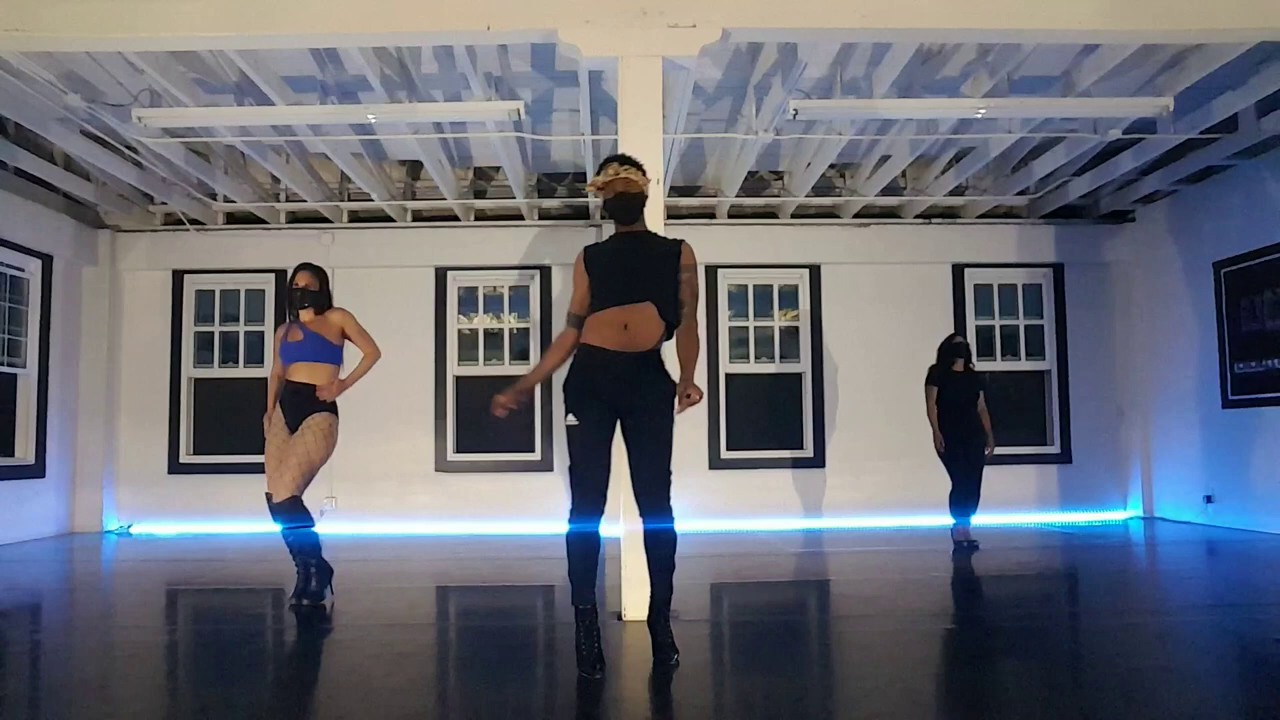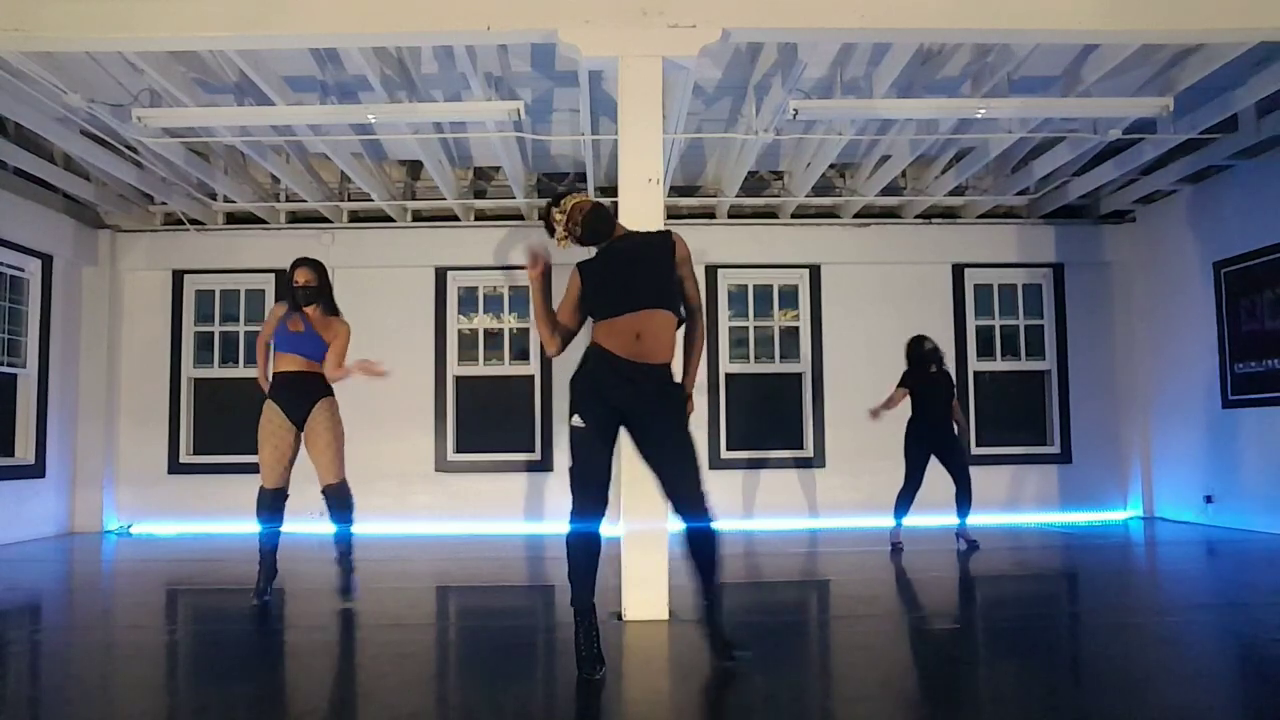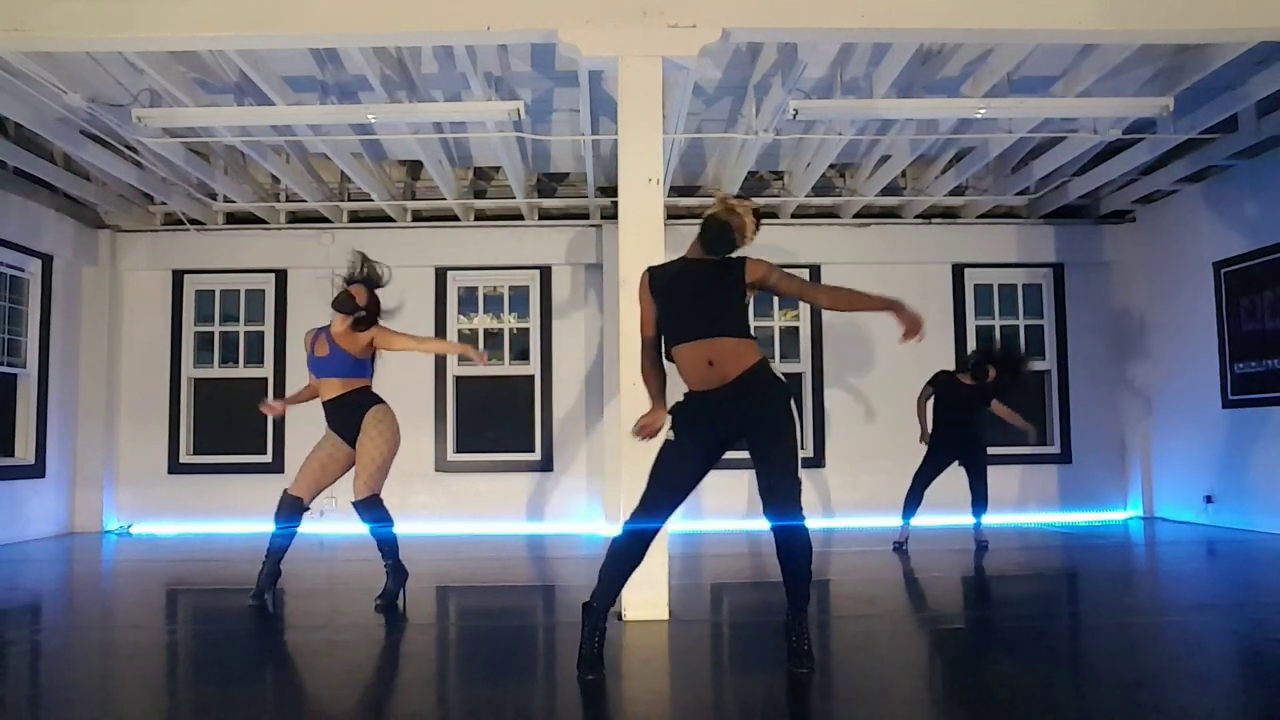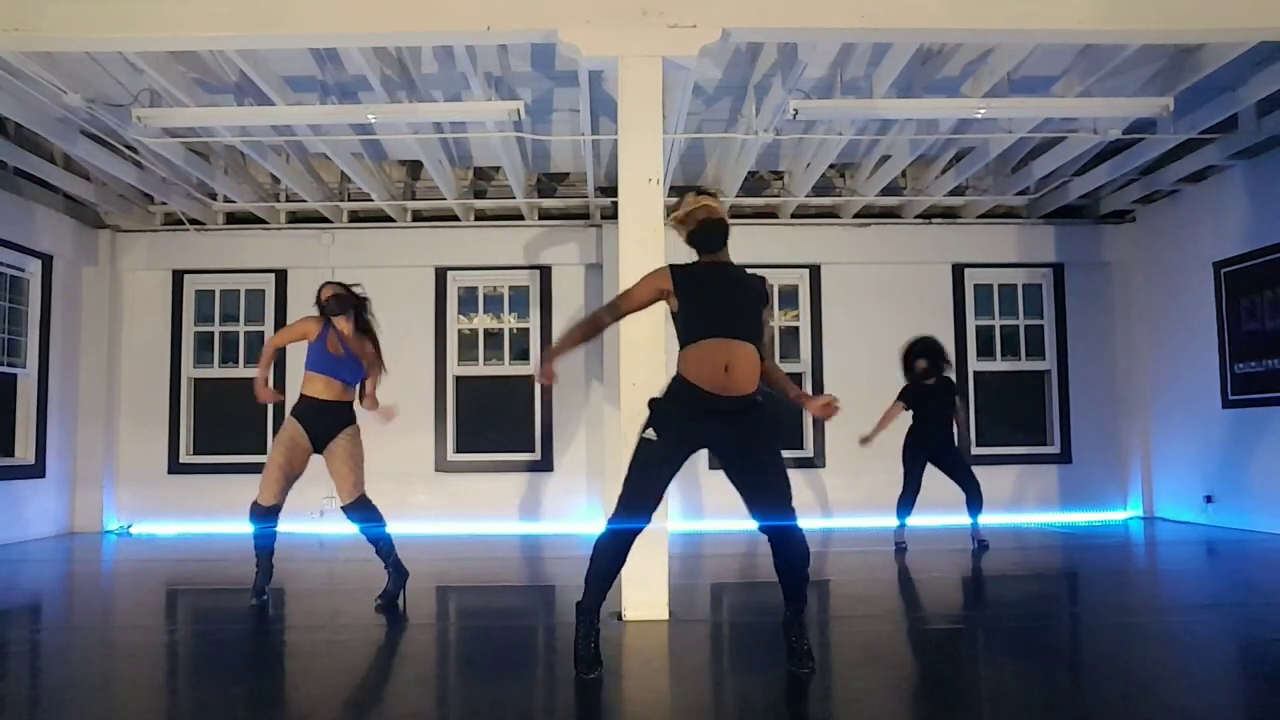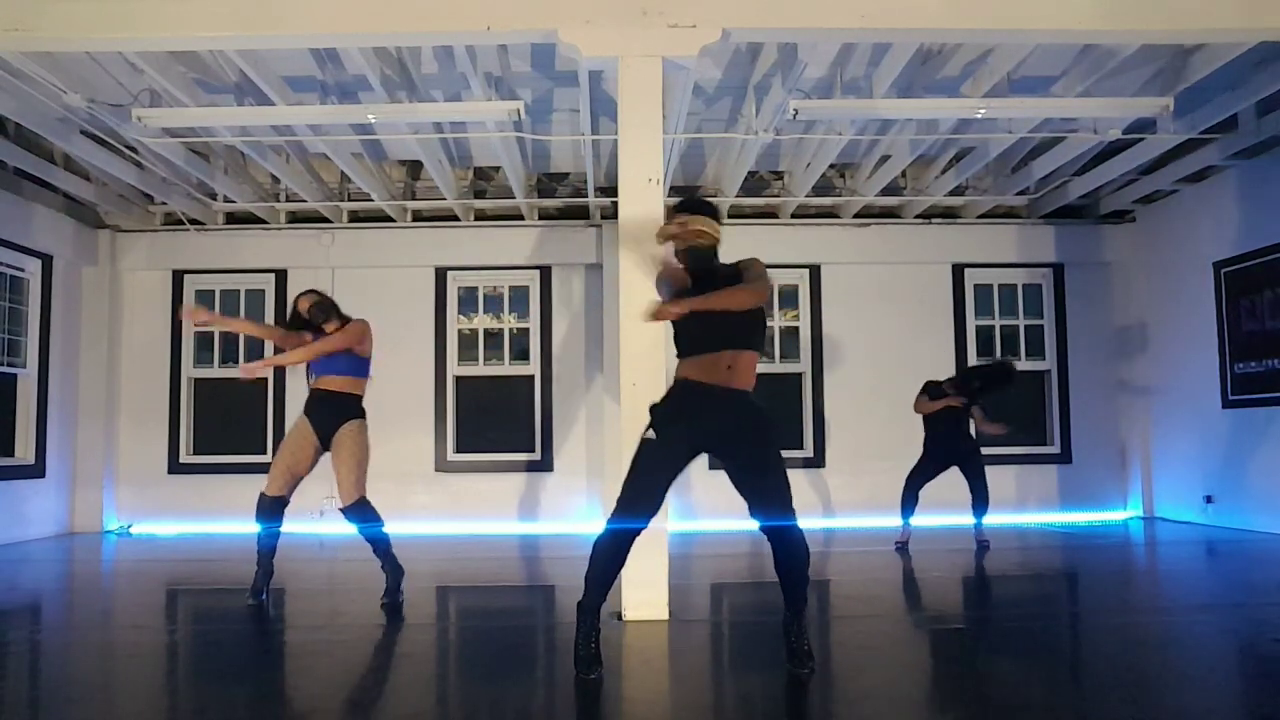
dt=0.7s
person 1, frame 1
left shoulder: (678, 253)
right shoulder: (590, 258)
left elbow: (688, 324)
right elbow: (571, 332)
left wrist: (687, 378)
right wrist: (525, 386)
left hip: (648, 380)
right hip: (591, 378)
left knee: (656, 504)
right knee: (587, 506)
left ankle: (660, 619)
right ankle: (586, 620)
person 1, frame 2
left shoulder: (668, 245)
right shoulder: (586, 272)
left elbow: (696, 313)
right elbow: (554, 344)
left wrist: (689, 384)
right wrist: (537, 283)
left hip: (656, 390)
right hip: (599, 383)
left knee: (693, 507)
right knee: (587, 509)
left ankle: (713, 617)
right ankle: (584, 623)
person 1, frame 3
left shoulder: (744, 271)
right shoulder: (655, 279)
left elbow: (822, 295)
right elbow: (651, 352)
left wrist: (893, 306)
right wrist: (657, 406)
left hip: (760, 395)
right hip: (701, 409)
left knee: (784, 513)
right knee: (648, 514)
left ankle: (797, 623)
right ankle: (596, 614)
person 1, frame 4
left shoulder: (757, 287)
right shoulder: (672, 278)
right elbow: (607, 314)
left wrist: (803, 399)
right wrist: (553, 353)
left hip: (745, 415)
right hip: (682, 408)
left knee: (782, 525)
right knee: (628, 519)
left ankle: (795, 625)
right ankle: (588, 621)
person 1, frame 5
left shoulder: (745, 272)
right shoulder: (676, 276)
left elbow: (757, 294)
right elbow: (666, 286)
left wrist: (690, 305)
left hip: (742, 414)
right hip: (684, 408)
left knee: (782, 522)
right knee: (628, 517)
left ankle: (796, 626)
right ankle: (588, 620)
person 2, frame 1
left shoulder: (337, 318)
right shoulder: (284, 330)
left elbow: (372, 352)
right elbow: (276, 374)
left wrist: (344, 382)
right wrist: (269, 412)
left hip: (318, 415)
right hip: (286, 413)
left knee: (284, 496)
right knee: (275, 497)
left ankle: (318, 569)
right ankle: (307, 571)
person 2, frame 2
left shoulder: (338, 326)
right shoulder: (281, 312)
left elbow: (332, 371)
right elbow: (263, 341)
left wrist: (355, 368)
right wrist: (264, 379)
left hip: (318, 402)
right hip: (279, 403)
left knee: (333, 483)
right knee: (272, 488)
left ankle: (344, 562)
right ankle: (266, 570)
person 2, frame 3
left shoulder: (368, 335)
right shoulder: (313, 337)
left elbow: (417, 342)
left wrist: (462, 348)
right wrist: (286, 402)
left hip: (372, 418)
right hip: (339, 431)
left knee: (365, 496)
right knee: (295, 495)
left ankle: (394, 572)
right ankle: (268, 572)
person 2, frame 4
left shoulder: (368, 347)
right shoulder: (314, 327)
left elbow: (367, 395)
right elbow: (272, 344)
left wrist: (378, 408)
right wrist: (262, 382)
left hip: (342, 427)
right hip: (301, 421)
left knee: (353, 500)
right knee: (267, 499)
left ankle: (395, 572)
right ankle: (263, 573)
person 2, frame 5
left shoulder: (358, 328)
right shoulder: (303, 339)
left elbow: (326, 347)
right elbow: (259, 331)
left wrist: (269, 363)
right wrist: (212, 319)
left hip: (347, 420)
right hip: (313, 418)
left knee: (352, 501)
right knee: (273, 494)
left ankle: (391, 569)
right ankle: (262, 573)
person 3, frame 1
left shoulder: (974, 376)
right shoulder: (938, 372)
left elbow: (982, 408)
right elbow: (931, 404)
left wrist: (989, 435)
right wrist: (936, 433)
left hip: (973, 435)
right hip: (950, 436)
left knee: (974, 483)
right knee: (960, 482)
left ankle: (965, 528)
right ankle: (958, 526)
person 3, frame 2
left shoulder: (944, 375)
right shoulder: (912, 375)
left elbow: (953, 404)
right elbow: (895, 397)
left wrist: (962, 427)
right wrist: (880, 408)
left hip: (945, 435)
right hip: (919, 435)
left knee: (964, 480)
right knee: (912, 484)
left ankle: (962, 528)
right ankle: (896, 529)
person 3, frame 3
left shoulder: (981, 392)
right shoulder: (943, 378)
left elbow: (1004, 411)
right elbow: (922, 399)
left wrist: (1027, 428)
right wrist: (924, 430)
left hip: (972, 444)
right hip: (942, 443)
left knee: (979, 488)
right knee: (918, 484)
left ankle: (978, 528)
right ankle: (905, 528)
person 3, frame 4
left shoulder: (947, 384)
right shoulder: (911, 390)
left elbow: (958, 407)
right elbow: (893, 412)
left wrist: (964, 430)
right wrist: (872, 435)
left hip: (944, 446)
right hip: (917, 446)
left knee: (972, 486)
right knee: (911, 489)
left ankle: (975, 528)
right ankle: (900, 528)
person 3, frame 5
left shoulder: (968, 398)
right shoulder: (933, 387)
left elbow: (982, 423)
right elbow: (919, 407)
left wrist: (994, 428)
right wrist: (947, 402)
left hip: (965, 448)
right hip: (935, 450)
left knee: (980, 491)
right knee: (912, 485)
left ankle: (978, 528)
right ankle: (906, 528)
